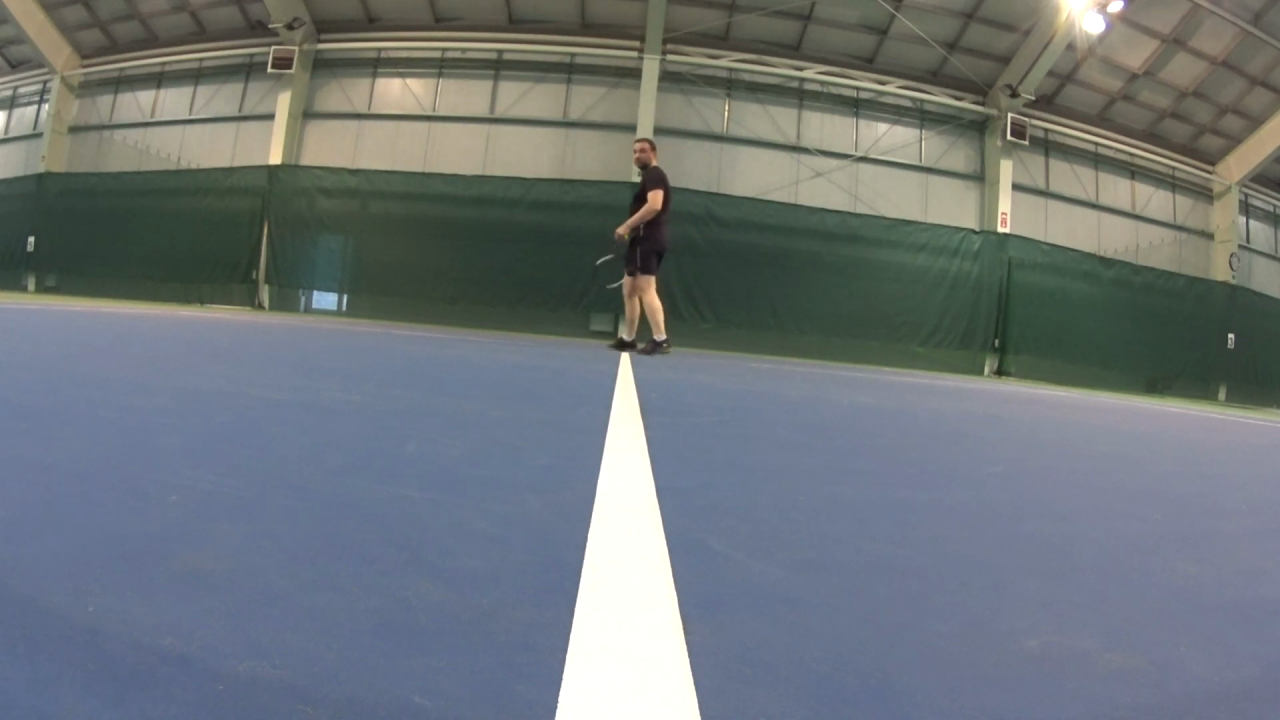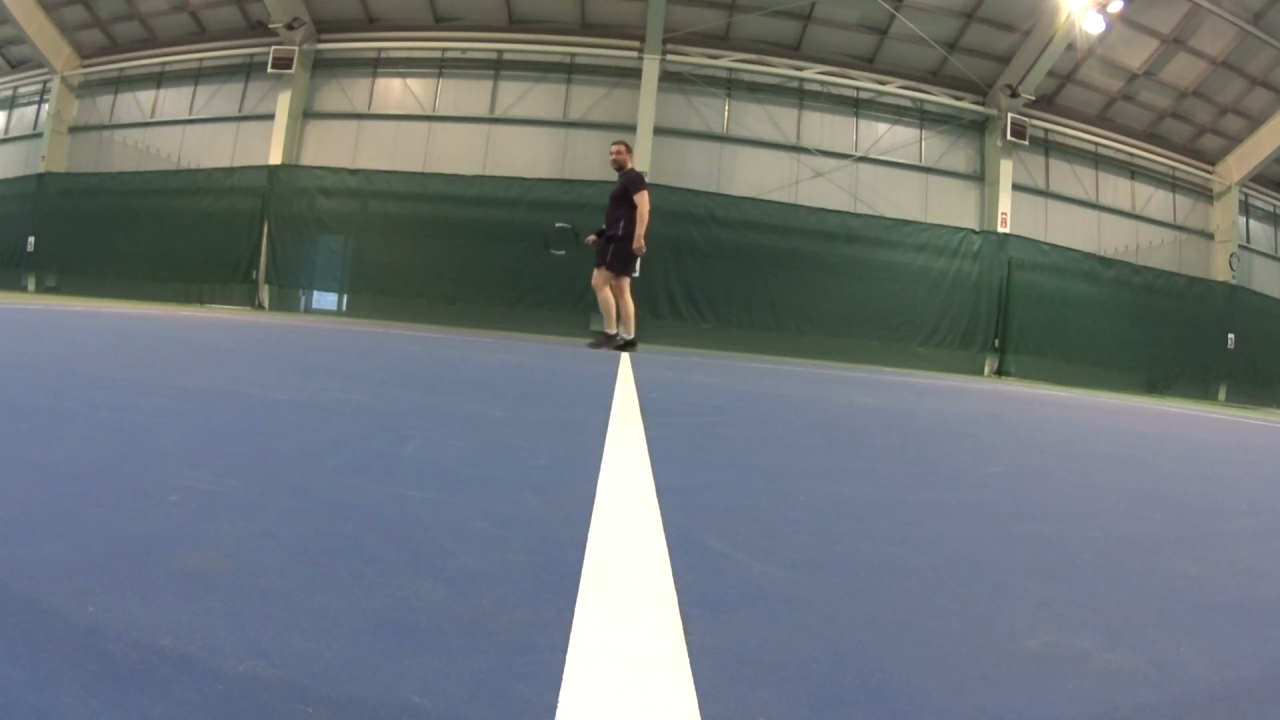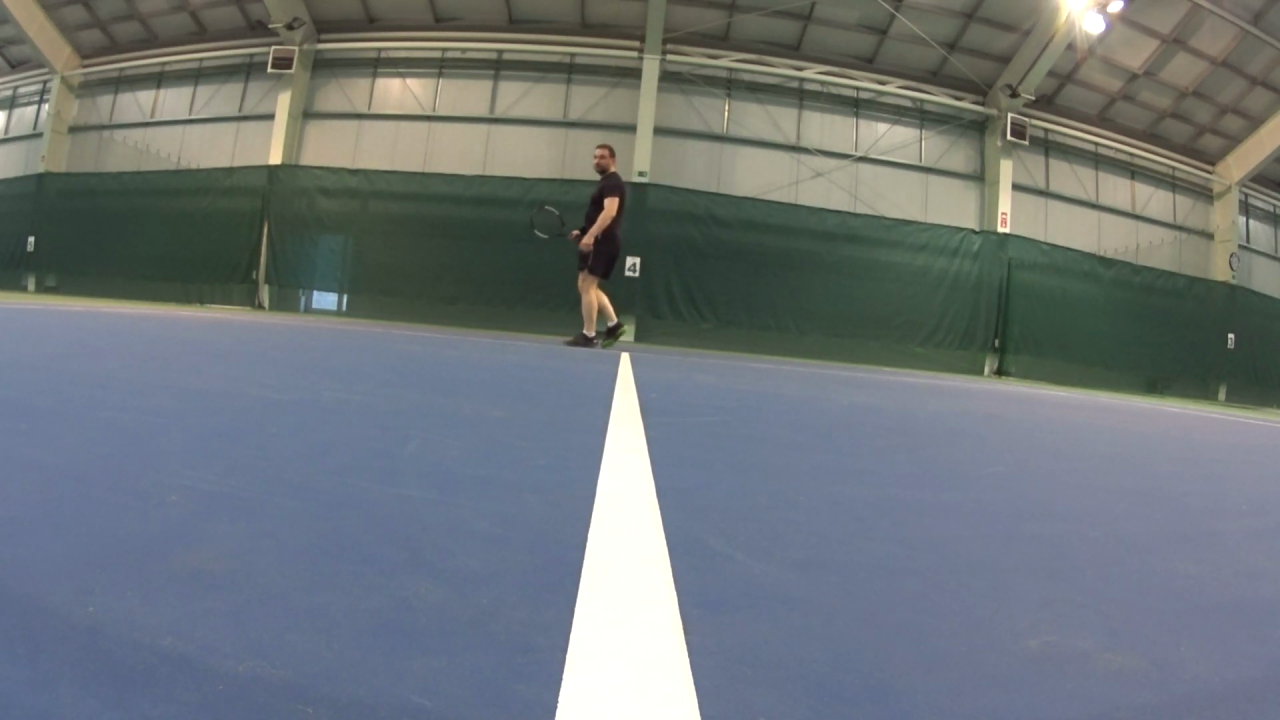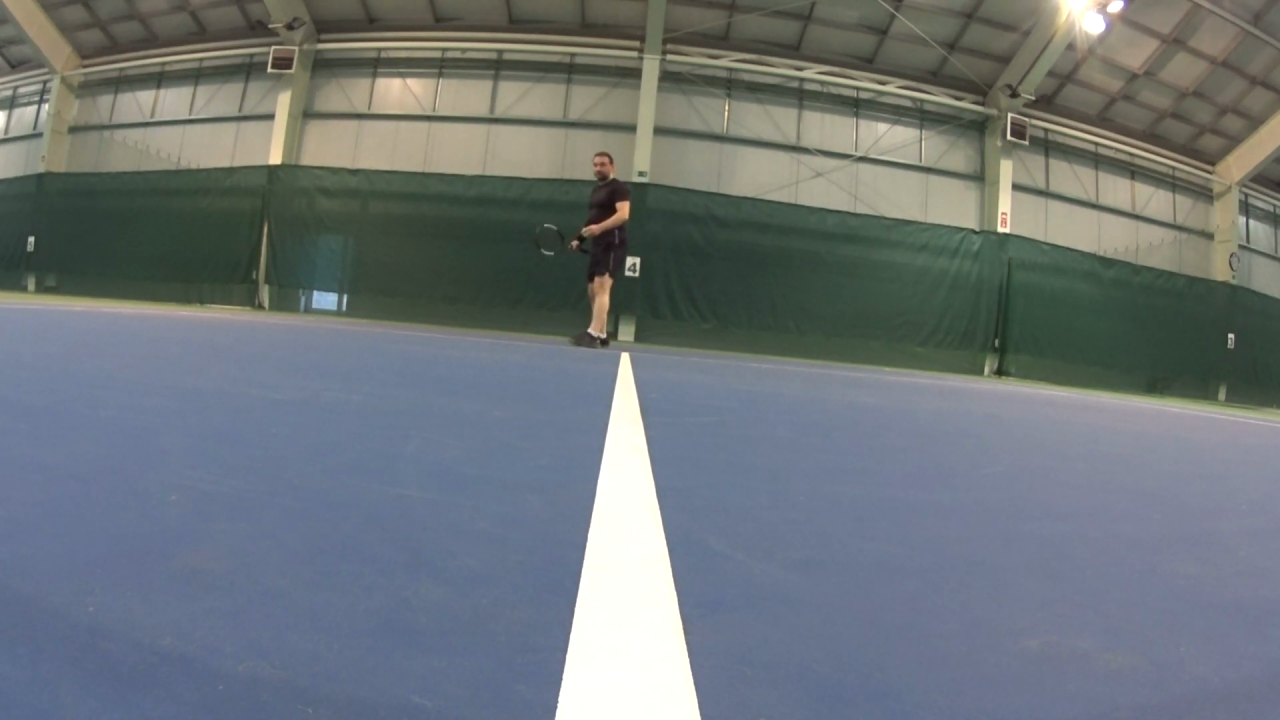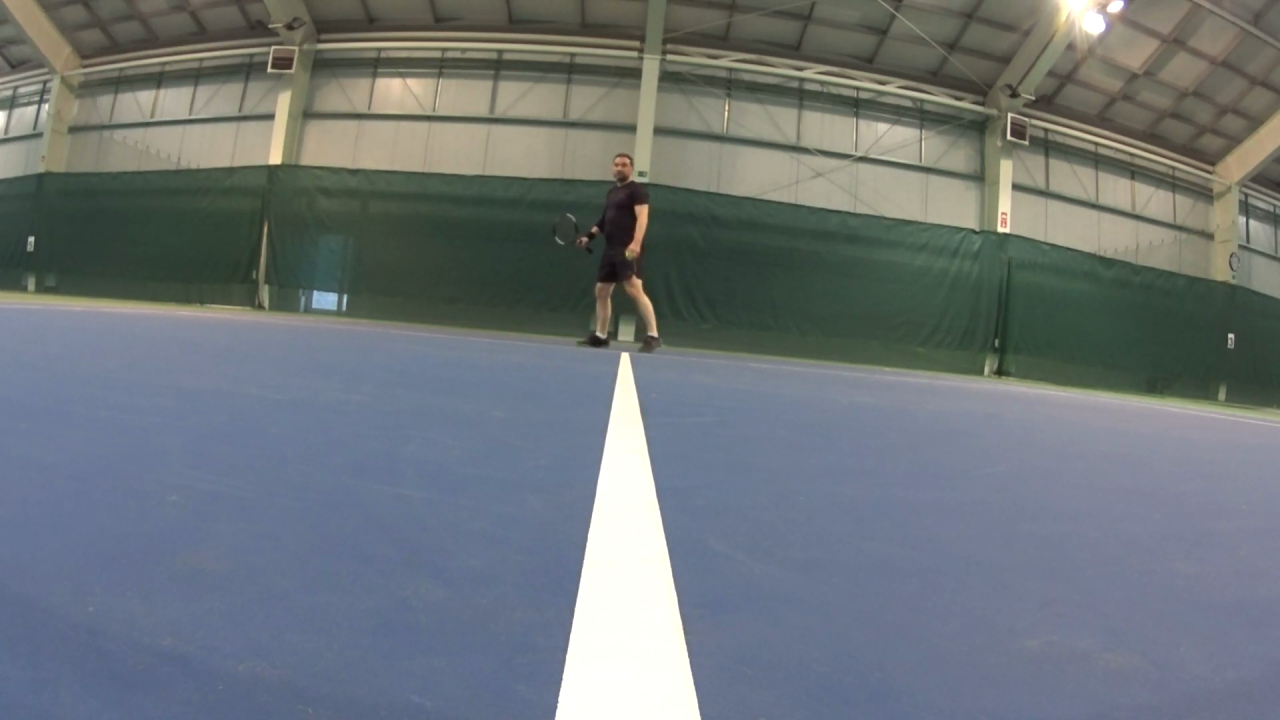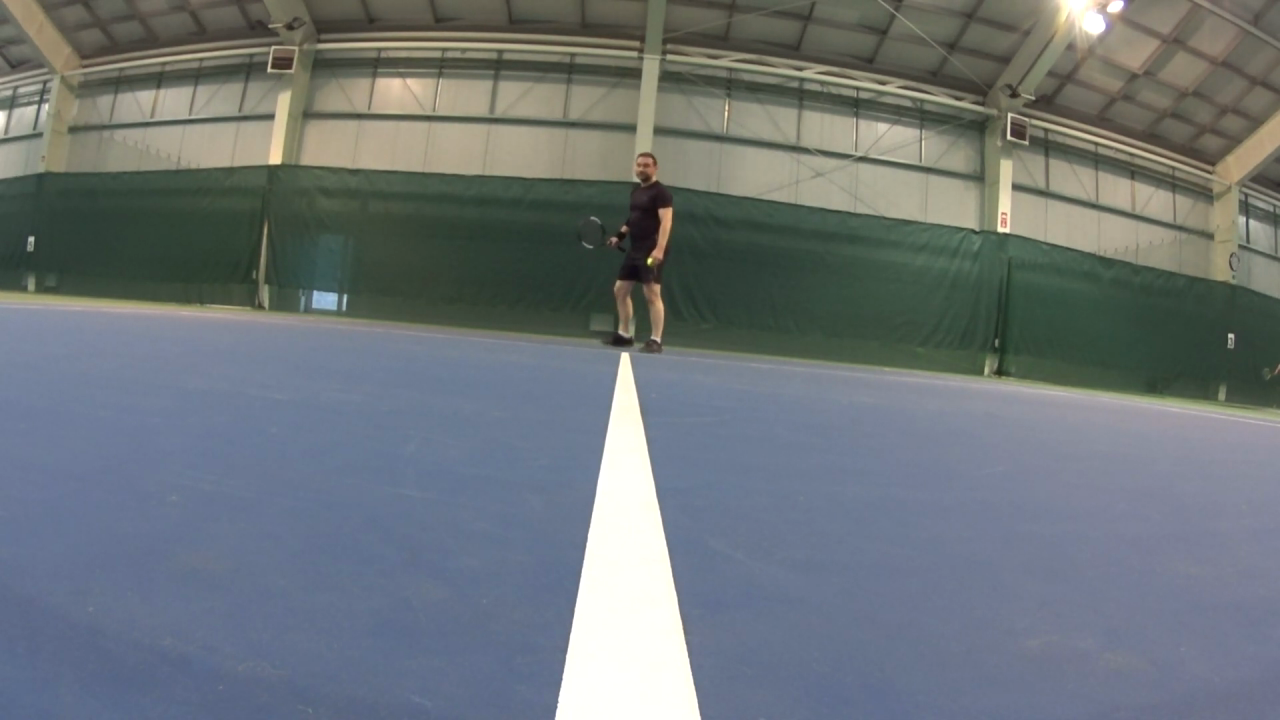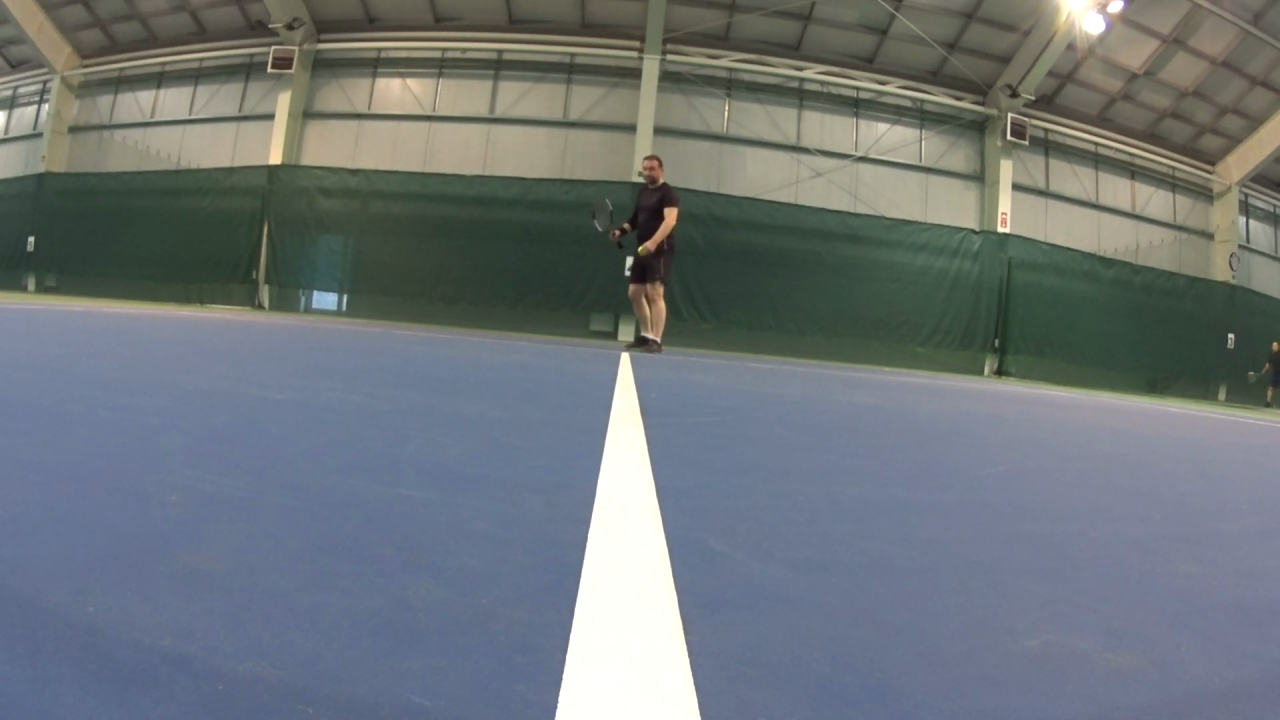
dt=0.4s
person 1, frame 1
left shoulder: (653, 175)
right shoulder: (655, 176)
left elbow: (654, 206)
left wrist: (627, 226)
left hip: (646, 239)
right hip: (652, 240)
left knee: (646, 290)
right knee: (629, 291)
left ankle: (660, 340)
right ankle: (627, 339)
person 1, frame 2
left shoulder: (633, 177)
right shoulder: (623, 179)
left elbow: (644, 207)
left wrist: (639, 236)
right wrist: (598, 235)
left hip: (622, 239)
right hip: (619, 239)
left knee: (599, 282)
right knee: (621, 289)
left ankle: (611, 332)
right ankle: (628, 337)
person 1, frame 3
left shoulder: (612, 182)
right shoulder: (607, 182)
left elbow: (609, 212)
left wrist: (590, 235)
right wrist: (582, 231)
left hip: (601, 242)
right hip: (606, 243)
left knee: (585, 286)
right knee: (591, 288)
left ankle: (589, 336)
right ankle: (614, 324)
person 1, frame 4
left shoulder: (619, 188)
right shoulder: (596, 191)
left elbow: (623, 214)
left wrist: (599, 227)
right wrist: (579, 239)
left hip: (612, 245)
right hip: (598, 247)
left knee: (601, 288)
right knee: (593, 291)
left ankle: (593, 334)
right ankle: (600, 336)
person 1, frame 5
left shoulder: (637, 190)
right shoulder: (612, 192)
left elbow: (642, 219)
left wrist: (636, 243)
right wrist: (589, 236)
left hip: (629, 250)
right hip: (611, 249)
left knee: (635, 290)
right knee: (601, 291)
left ankle: (653, 336)
right ankle: (600, 336)
person 1, frame 6
left shoulder: (661, 192)
right shoulder: (635, 191)
left elbow: (666, 222)
left wrist: (659, 249)
right wrist: (619, 236)
left hip: (651, 251)
right hip: (634, 250)
left knee: (652, 294)
right knee: (620, 290)
left ankle: (655, 341)
right ankle: (624, 335)
person 1, frame 7
left shoulder: (668, 193)
right shoulder: (642, 192)
left elbow: (670, 220)
left wrist: (654, 242)
right wrist: (621, 231)
left hip: (659, 251)
right hip: (643, 250)
left knee: (654, 294)
right knee: (634, 294)
left ankle: (656, 341)
right ankle: (646, 335)
